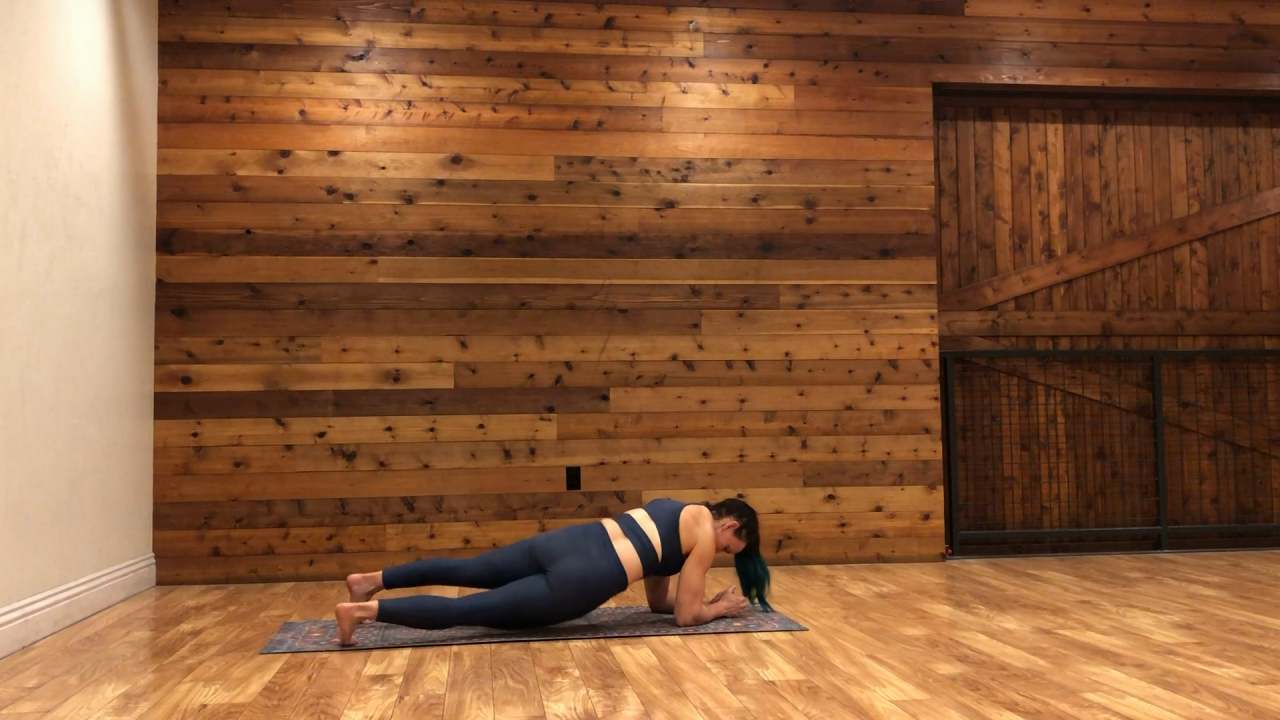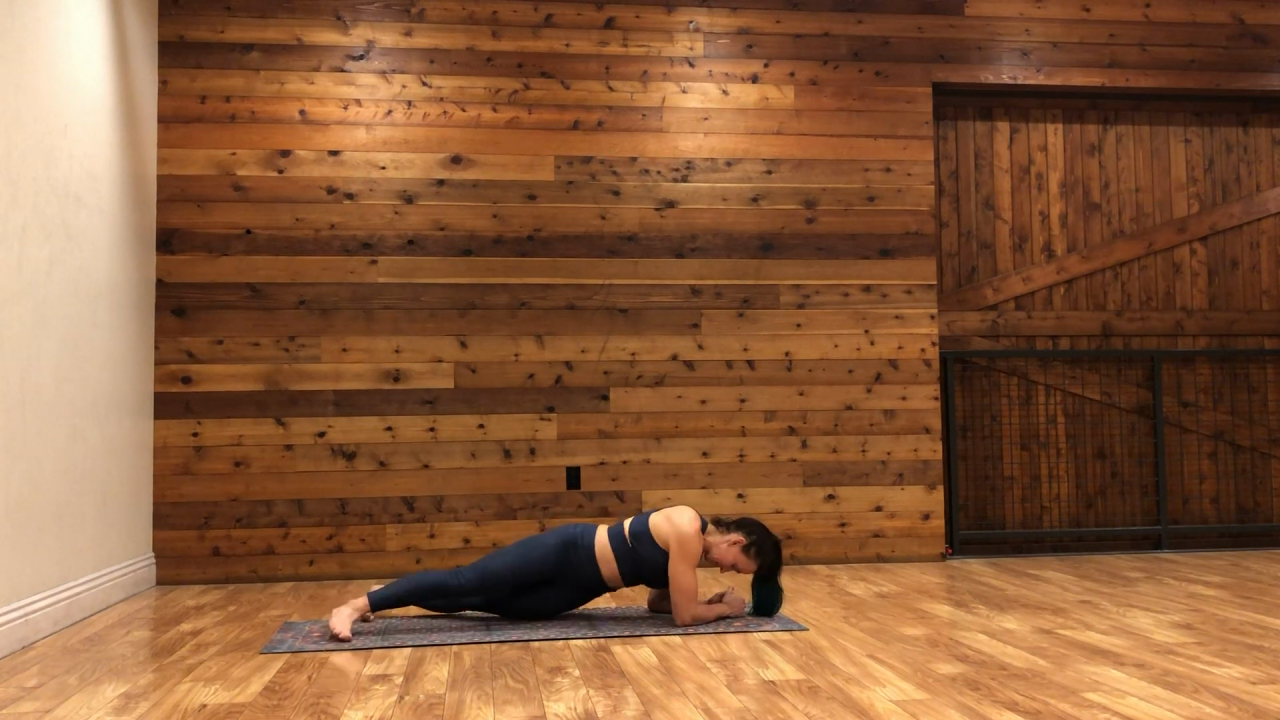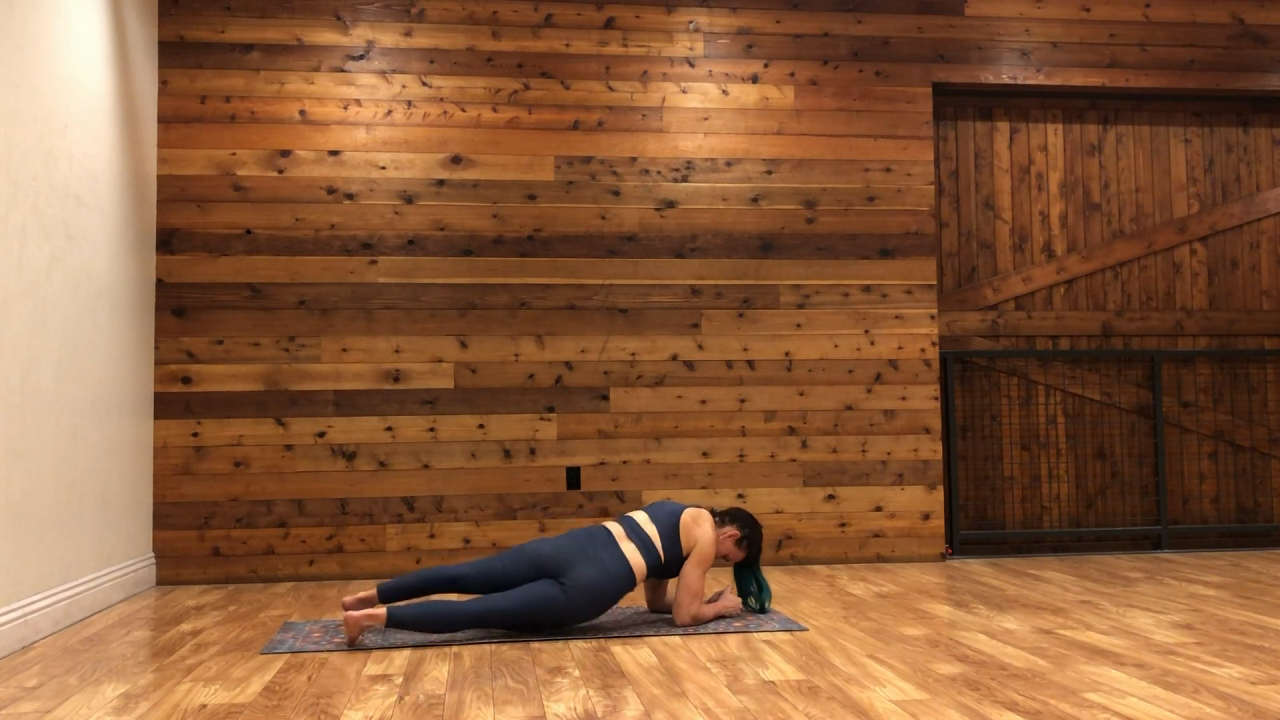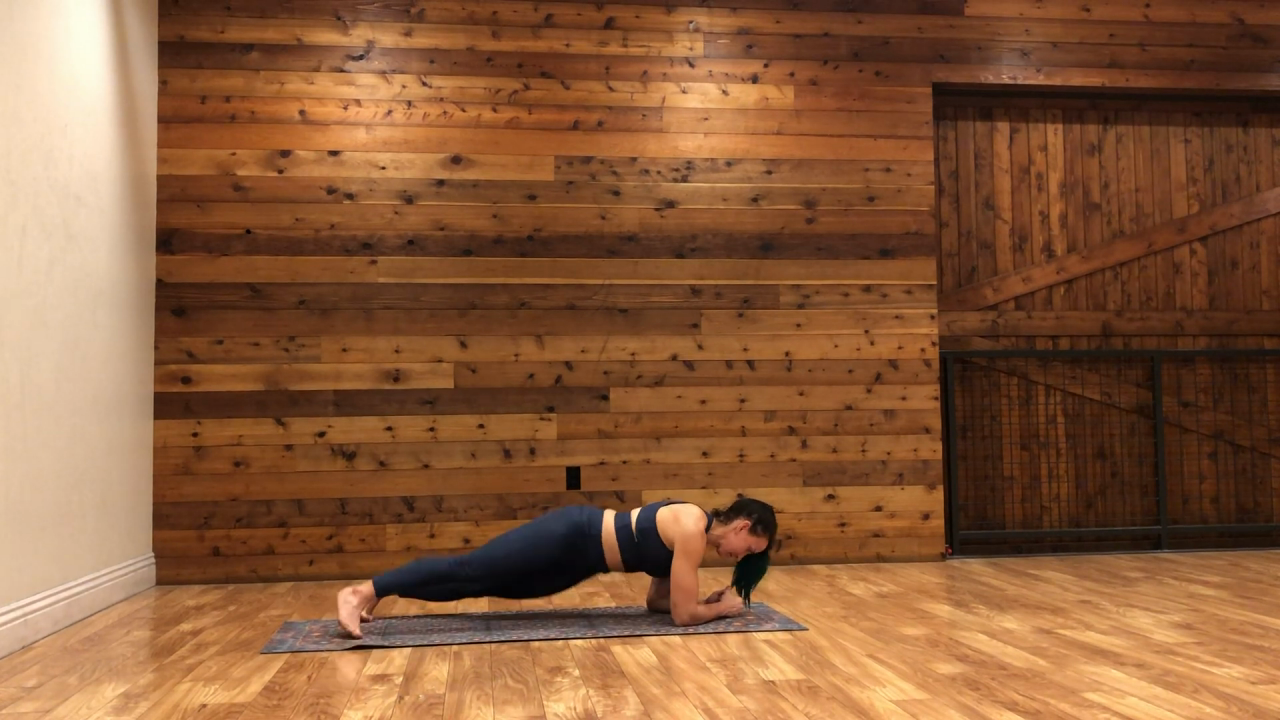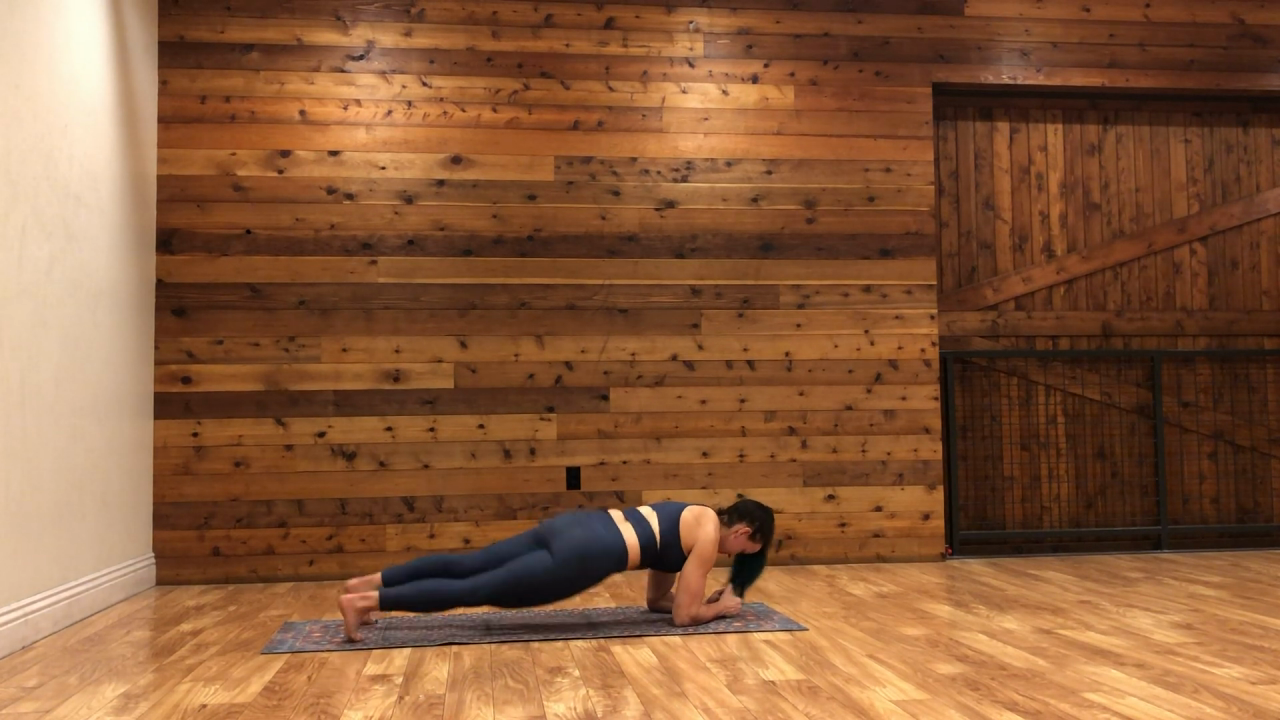
dt=1s
person 1, frame 1
left shoulder: (678, 515)
right shoulder: (704, 531)
left elbow: (659, 600)
right elbow: (686, 614)
left wrist: (706, 600)
right wrist: (721, 607)
left hip: (565, 541)
right hip: (579, 580)
left knee: (465, 571)
right knee: (467, 610)
left ankle: (370, 580)
right ankle: (365, 609)
person 1, frame 2
left shoulder: (694, 542)
right shoulder: (686, 532)
left elbow: (660, 601)
right elbow: (684, 615)
left wrist: (712, 601)
right wrist: (724, 609)
right hip: (565, 553)
left knee: (477, 601)
right knee: (463, 583)
left ankle: (380, 597)
right ankle: (357, 604)
person 1, frame 3
left shoulder: (675, 514)
right shoulder: (706, 536)
left elbow: (656, 600)
right elbow: (684, 615)
left wrist: (705, 599)
right wrist: (721, 607)
left hip: (569, 546)
right hip: (588, 585)
left knee: (463, 577)
right knee: (476, 611)
left ankle: (366, 597)
right ankle: (372, 617)
person 1, frame 4
left shoulder: (693, 532)
right shoulder: (691, 530)
left elbow: (659, 600)
right elbow: (683, 614)
left wrist: (704, 599)
right wrist: (722, 607)
left hip: (580, 560)
right hip: (569, 534)
left knee: (480, 583)
right knee: (468, 570)
left ankle: (379, 589)
right ankle: (361, 591)
person 1, frame 5
left shoulder: (689, 518)
right shoulder: (709, 534)
left elbow: (658, 598)
right elbow: (683, 614)
left wrist: (704, 598)
right wrist: (721, 607)
left hip: (572, 526)
right hip: (584, 554)
left knee: (462, 566)
right knee: (471, 591)
left ankle: (368, 582)
right ankle: (363, 601)
